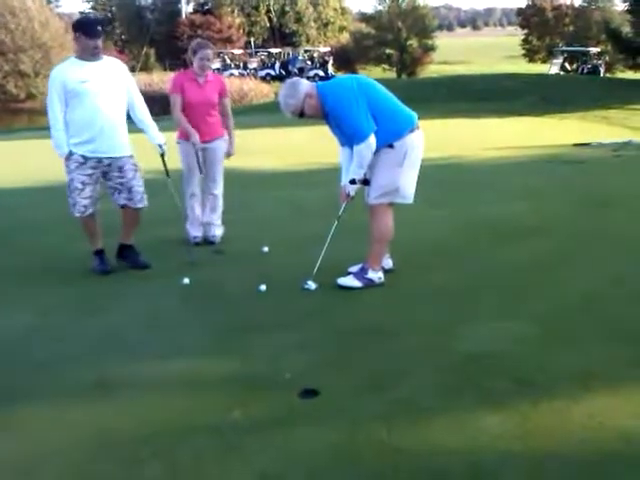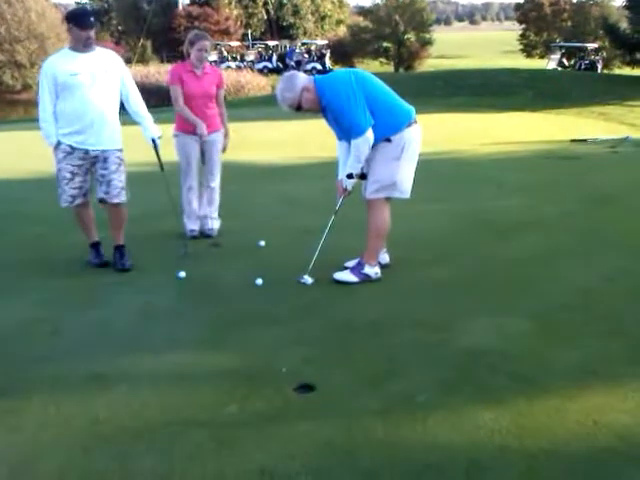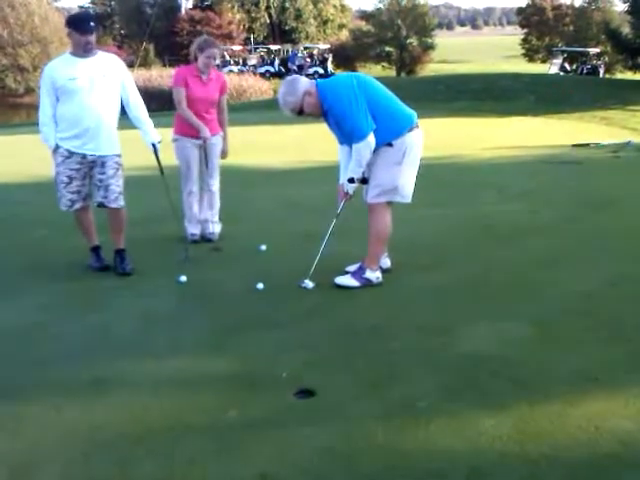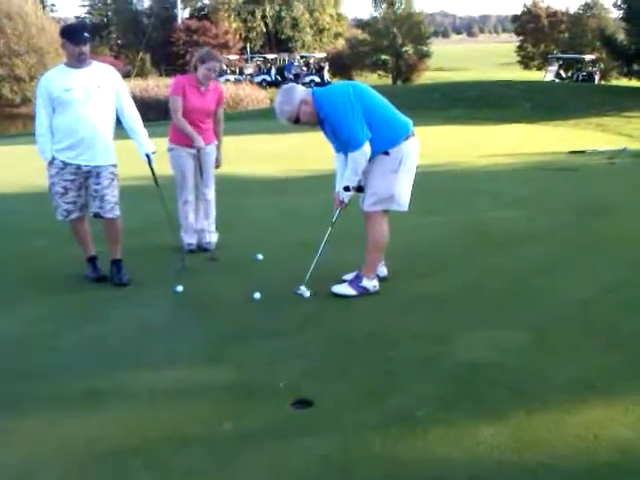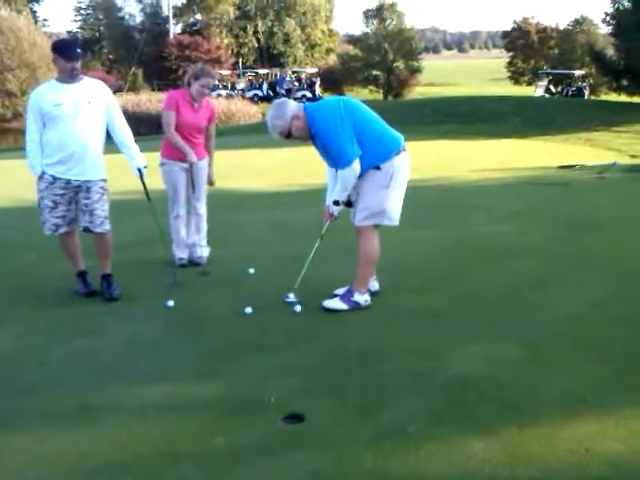
dt=0.3s
person 1, frame 1
left shoulder: (117, 67)
right shoulder: (62, 73)
left elbow: (136, 104)
right elbow: (56, 116)
left wrist: (154, 134)
right wrist: (64, 151)
left hip: (119, 152)
right hip: (83, 154)
left knee: (134, 201)
right knee: (85, 208)
left ankle: (126, 248)
right ankle: (99, 254)
person 1, frame 2
left shoulder: (111, 59)
right shoulder: (54, 64)
left elbow: (132, 96)
right elbow: (46, 107)
left wrist: (150, 127)
right wrist: (53, 140)
left hip: (109, 143)
right hip: (72, 146)
left knee: (116, 198)
right knee: (78, 199)
left ankle: (119, 249)
right ankle: (94, 246)
person 1, frame 3
left shoulder: (113, 63)
right shoulder: (54, 69)
left elbow: (133, 101)
right elbow: (46, 112)
left wrist: (149, 132)
right wrist: (52, 144)
left hip: (107, 148)
right hip: (70, 150)
left knee: (114, 202)
right knee: (78, 204)
left ankle: (120, 252)
right ankle: (95, 250)
person 1, frame 4
left shoulder: (108, 74)
right shoulder: (49, 80)
left elbow: (128, 112)
right elbow: (43, 122)
left wrist: (144, 143)
right wrist: (48, 156)
left hip: (102, 159)
right hip: (65, 161)
left knee: (111, 212)
right knee: (75, 214)
left ankle: (117, 262)
right ankle: (91, 261)
person 1, frame 5
left shoulder: (99, 89)
right shoulder: (40, 96)
left elbow: (119, 127)
right elbow: (33, 137)
left wrist: (136, 158)
right wrist: (38, 171)
left hip: (92, 174)
right hip: (55, 175)
left knee: (100, 227)
right knee: (64, 228)
left ankle: (107, 277)
right ankle: (81, 275)
person 2, frame 1
left shoulder: (340, 95)
right shoulder: (329, 102)
left elbow: (365, 142)
right elbow: (348, 142)
left wrist: (353, 180)
right wrist: (346, 181)
left hip: (400, 140)
right hip: (388, 142)
left knee: (380, 204)
right knee: (377, 202)
left ankle: (373, 271)
right ankle: (381, 259)
person 2, frame 2
left shoulder: (337, 89)
right shoulder: (327, 96)
left elbow: (363, 136)
right elbow: (345, 137)
left wrist: (351, 174)
right wrist: (342, 176)
left hip: (398, 134)
right hip: (385, 137)
left knee: (377, 198)
right knee: (375, 196)
left ankle: (369, 266)
right ankle: (378, 253)
person 2, frame 3
left shoulder: (338, 93)
right shoulder: (328, 100)
left elbow: (364, 140)
right elbow: (346, 141)
left wrist: (352, 179)
right wrist: (344, 180)
left hip: (399, 139)
right hip: (387, 141)
left knee: (378, 203)
right knee: (376, 201)
left ankle: (371, 270)
right ankle: (379, 258)
person 2, frame 4
left shoulder: (334, 102)
right shoulder: (325, 107)
left elbow: (360, 149)
right elbow: (343, 149)
left wrist: (348, 187)
right wrist: (339, 188)
left hip: (395, 147)
right hip: (383, 150)
left knee: (375, 211)
right knee: (373, 209)
left ankle: (368, 279)
right ankle: (376, 266)
person 2, frame 5
left shoulder: (326, 117)
right shoulder: (317, 121)
left elbow: (349, 166)
right elbow: (335, 163)
left wrist: (337, 201)
right wrist: (330, 201)
left hip: (386, 162)
right hip: (375, 164)
left knee: (366, 226)
right knee: (364, 224)
left ankle: (359, 293)
right ankle: (368, 281)
person 3, frame 1
left shoulder: (219, 81)
right shoulder: (179, 79)
left elbow: (227, 114)
right elbow: (176, 112)
left wrist: (231, 141)
right wrist: (191, 132)
left hip: (216, 140)
right hip: (189, 141)
left knee: (214, 186)
right knee: (193, 186)
left ankle: (213, 229)
right ankle: (195, 230)
person 3, frame 2
left shoulder: (216, 73)
right shoulder: (177, 71)
left elbow: (221, 106)
right elbow: (178, 104)
left wrist: (226, 134)
right wrist: (198, 124)
left hip: (213, 133)
right hip: (187, 134)
left knee: (212, 179)
right knee: (190, 180)
left ankle: (210, 222)
right ankle: (192, 224)
person 3, frame 3
left shoulder: (220, 79)
right shoulder: (182, 73)
left elbow: (222, 111)
right elbow: (181, 107)
left wrist: (225, 139)
right wrist: (201, 127)
left hip: (213, 136)
right hip: (186, 137)
left knee: (211, 183)
right knee: (190, 184)
left ankle: (210, 226)
right ankle: (192, 228)
person 3, frame 4
left shoulder: (217, 90)
right shoulder: (180, 83)
left elbow: (218, 122)
right elbow: (176, 116)
left wrist: (219, 150)
right wrist: (195, 137)
left hip: (207, 146)
right hip: (181, 146)
left knee: (207, 192)
right knee: (186, 193)
left ankle: (207, 235)
right ankle: (189, 238)
person 3, frame 5
left shoulder: (210, 107)
right shoulder: (174, 97)
left elbow: (210, 139)
right elbow: (169, 131)
left wrist: (210, 167)
right wrist: (188, 152)
left hip: (199, 161)
right hip: (173, 161)
left knee: (198, 206)
right knee: (178, 207)
left ankle: (198, 250)
right ankle: (180, 252)
